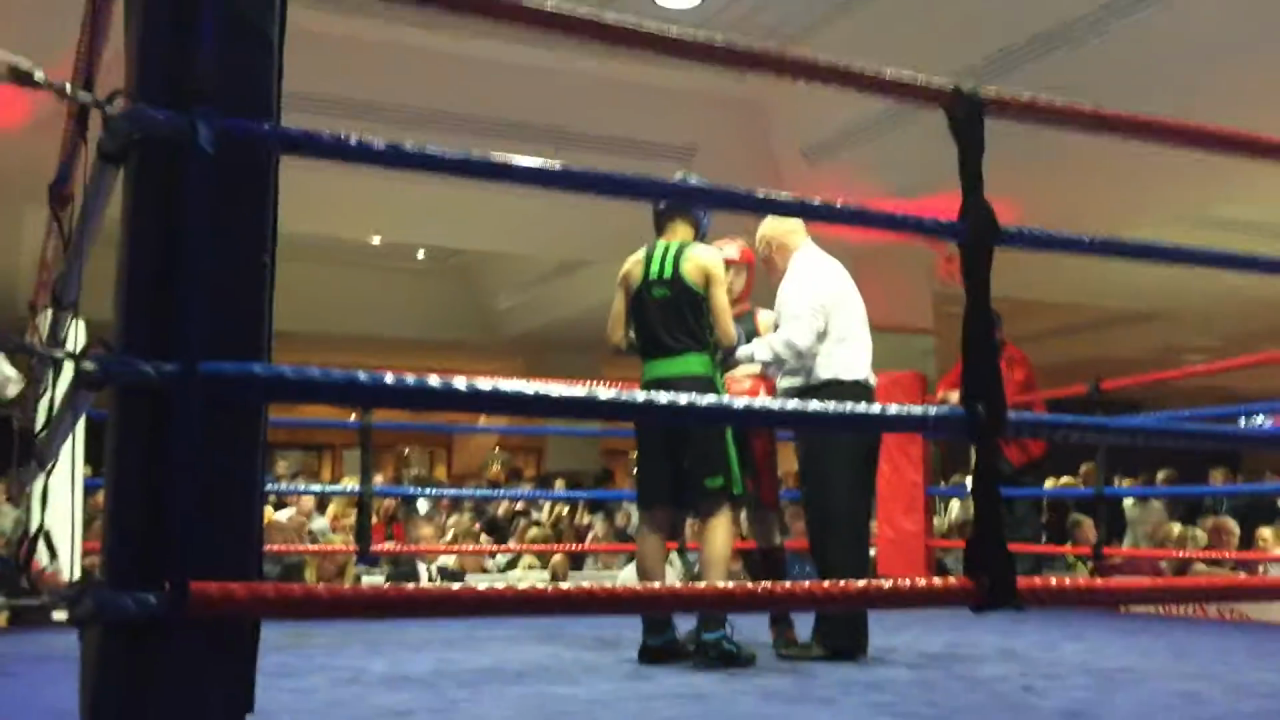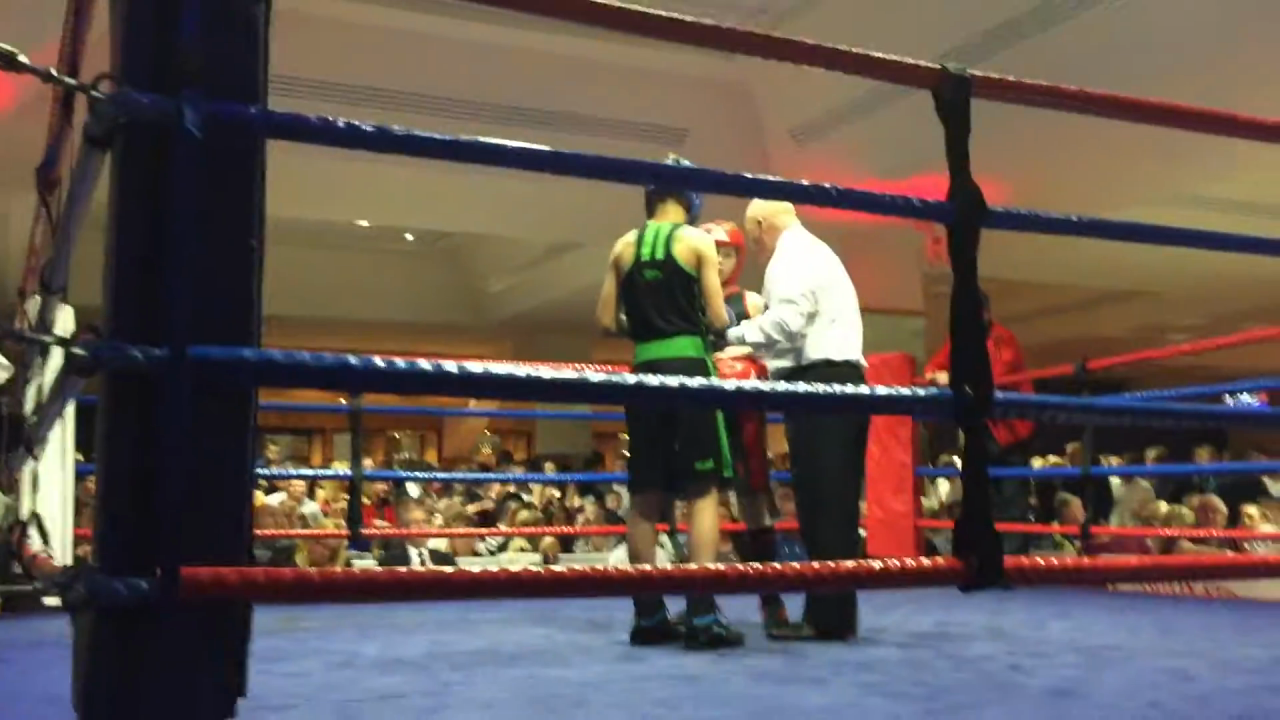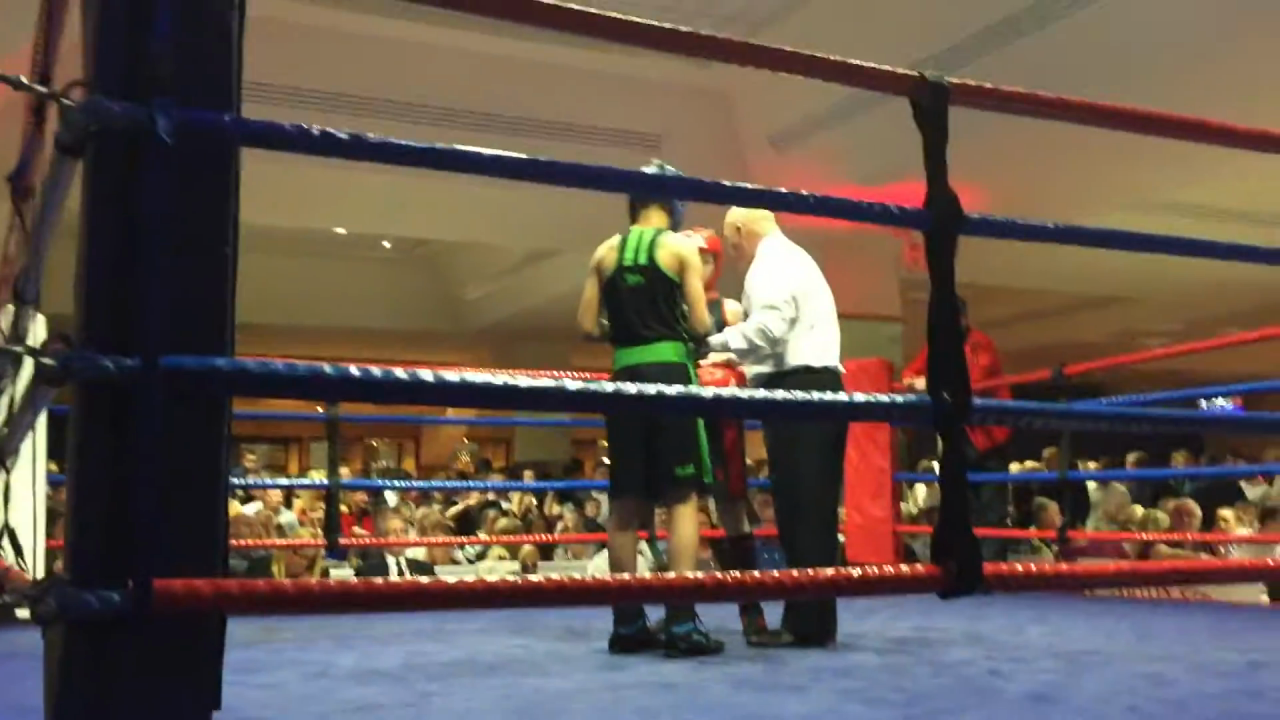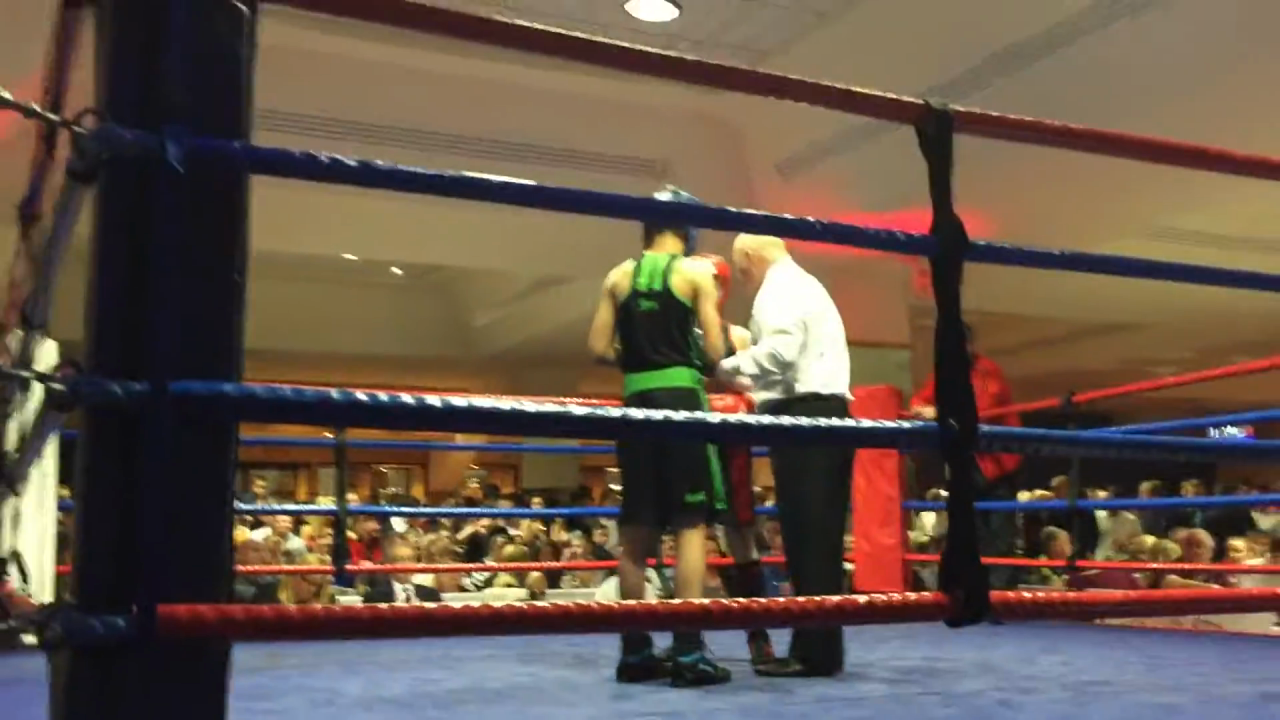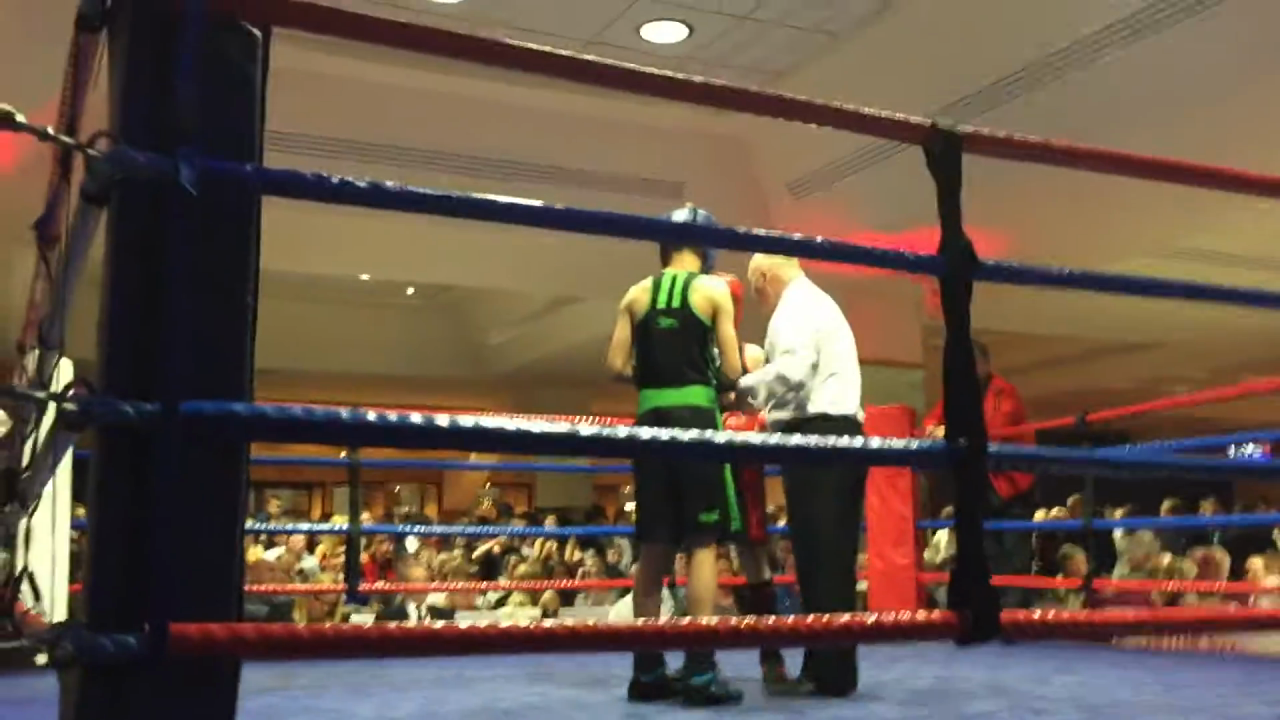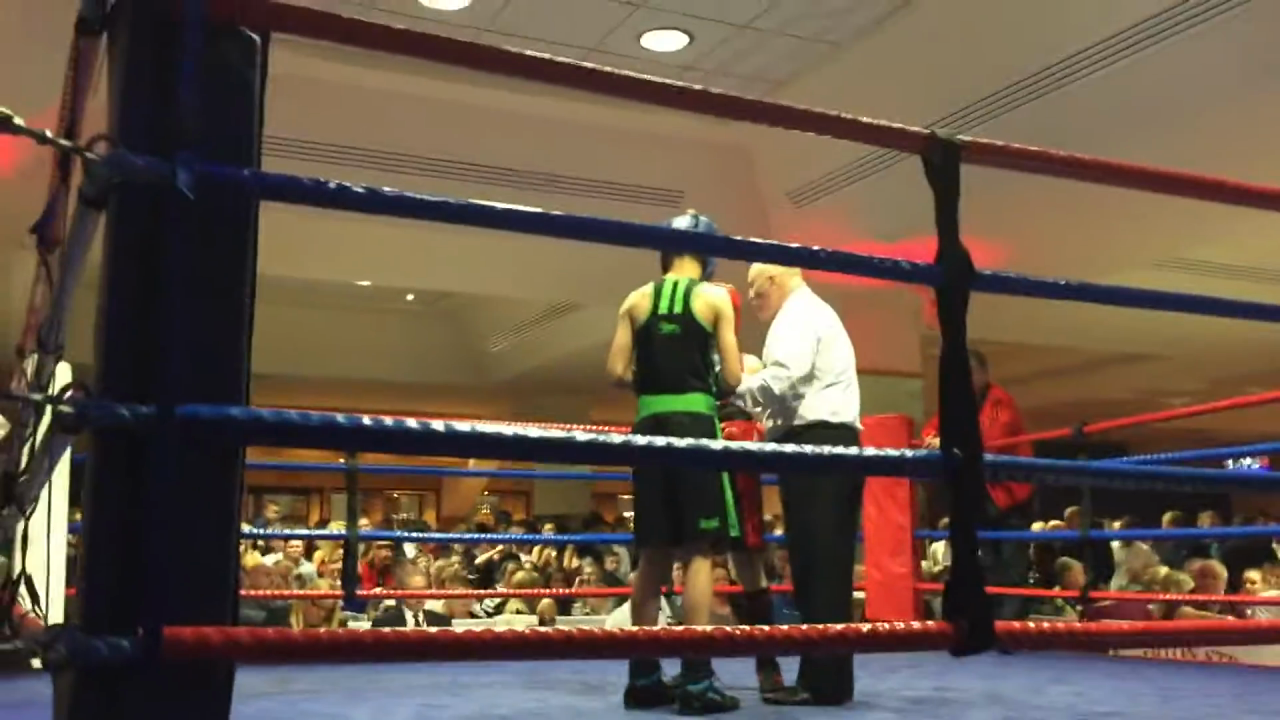
dt=0.1s
person 1, frame 1
left shoulder: (632, 265)
right shoulder: (707, 258)
left elbow: (616, 338)
right elbow: (726, 337)
left hip: (655, 389)
right hip: (697, 386)
left knee: (656, 512)
right knee: (716, 505)
left ankle: (657, 632)
right ankle: (712, 629)
person 1, frame 2
left shoulder: (624, 246)
right shoulder: (698, 241)
left elbow: (606, 320)
right elbow: (718, 320)
left hip: (645, 371)
right hip: (688, 368)
left knee: (647, 495)
right knee: (702, 489)
left ankle: (649, 615)
right ankle: (702, 614)
person 1, frame 3
left shoulder: (605, 252)
right shoulder: (681, 246)
left elbow: (587, 324)
right elbow: (700, 326)
left hip: (626, 376)
right hip: (669, 373)
left knee: (627, 502)
right knee: (682, 495)
left ankle: (628, 622)
right ankle: (681, 622)
person 1, frame 4
left shoulder: (618, 277)
right shoulder: (695, 272)
left elbow: (599, 349)
right elbow: (714, 352)
left hip: (637, 402)
right hip: (681, 399)
left knee: (638, 529)
right knee: (689, 523)
left ankle: (636, 651)
right ankle: (688, 652)
person 1, frame 5
left shoulder: (636, 294)
right shoulder: (714, 290)
left elbow: (617, 366)
right elbow: (732, 371)
left hip: (652, 420)
right hip: (696, 417)
left knee: (654, 546)
right knee: (702, 542)
left ankle: (648, 670)
right ankle: (700, 672)
person 1, frame 6
left shoulder: (636, 300)
right shoulder: (715, 297)
left elbow: (617, 371)
right elbow: (733, 378)
left hip: (650, 427)
right hip: (695, 425)
left knee: (653, 553)
right knee: (697, 550)
left ankle: (644, 676)
right ankle: (696, 680)
person 2, frame 1
left shoulder: (803, 272)
right shoulder: (828, 269)
left elbow: (797, 339)
left wrist: (744, 353)
right wrist: (770, 370)
left hip: (829, 401)
right hip: (849, 399)
left knee: (831, 518)
right knee: (843, 519)
left ankle: (838, 635)
right ankle: (844, 632)
person 2, frame 2
left shoulder: (791, 255)
right shoulder: (816, 251)
left elbow: (787, 320)
left wrist: (734, 335)
right wrist: (760, 351)
left hip: (818, 382)
right hip: (840, 381)
left knee: (821, 500)
right knee: (834, 500)
left ankle: (827, 615)
right ankle: (835, 612)
person 2, frame 3
left shoulder: (771, 261)
right shoulder: (794, 258)
left elbow: (769, 326)
left wrist: (717, 342)
right wrist: (740, 358)
left hip: (797, 388)
right hip: (817, 387)
left knee: (799, 506)
right knee: (811, 507)
left ankle: (807, 621)
right ankle: (814, 619)
person 2, frame 4
left shoulder: (780, 287)
right shoulder: (805, 285)
left elbow: (781, 351)
left wrist: (729, 368)
right wrist: (751, 383)
left hip: (804, 415)
right hip: (824, 414)
left knee: (807, 533)
right knee: (817, 534)
left ankle: (814, 651)
right ankle: (820, 648)
person 2, frame 5
left shoulder: (796, 306)
right shoulder: (818, 304)
left elbow: (790, 371)
left wrist: (746, 386)
right wrist: (765, 405)
left hip: (816, 435)
right hip: (836, 433)
left knee: (819, 553)
right knee: (830, 553)
left ankle: (827, 670)
right ankle: (833, 668)
person 2, frame 6
left shoulder: (798, 313)
right shoulder: (815, 315)
left elbow: (781, 379)
left wrist: (741, 389)
right wrist: (762, 408)
left hip: (815, 444)
right hip: (830, 444)
left knee: (816, 561)
right knee: (825, 563)
left ankle: (823, 680)
right ankle: (829, 677)
person 3, frame 1
left shoulder: (763, 320)
left elbow: (779, 376)
left wrist: (757, 386)
left hip: (751, 428)
left knee: (764, 518)
left ankle: (780, 620)
person 3, frame 2
left shoulder: (752, 303)
left elbow: (769, 359)
left wrist: (747, 370)
left hip: (742, 409)
left knee: (754, 499)
left ankle: (771, 601)
person 3, frame 3
left shoulder: (730, 309)
left elbow: (748, 367)
left wrist: (728, 375)
left hip: (720, 415)
left knee: (732, 506)
left ankle: (750, 609)
person 3, frame 4
left shoulder: (739, 338)
left elbow: (752, 391)
left wrist: (737, 405)
left hip: (727, 443)
left knee: (739, 534)
left ankle: (758, 636)
person 3, frame 5
left shoulder: (751, 355)
left elbow: (766, 414)
left wrist: (752, 423)
left hip: (743, 459)
left knee: (753, 549)
left ankle: (771, 660)
person 3, frame 6
left shoulder: (749, 363)
left elbow: (763, 421)
left wrist: (748, 434)
left hip: (737, 467)
left knee: (749, 560)
left ankle: (767, 663)
person 4, frame 1
left shoulder: (1014, 359)
left elbow: (1010, 395)
right elbow: (946, 384)
left wrist: (965, 399)
right wrist: (946, 395)
left hip: (1022, 445)
left knee: (1024, 517)
right knee: (1000, 518)
left ankle: (1026, 575)
person 4, frame 2
left shoulder: (1002, 339)
left elbow: (998, 376)
right elbow: (934, 366)
right wrist: (934, 375)
left hip: (1010, 425)
left knee: (1013, 497)
right knee: (988, 498)
left ankle: (1015, 556)
person 4, frame 3
left shoulder: (980, 345)
left elbow: (975, 381)
right elbow: (912, 371)
right wrist: (912, 381)
left hip: (988, 430)
left knee: (991, 502)
left ankle: (993, 561)
person 4, frame 4
left shoulder: (988, 372)
left elbow: (984, 409)
right elbow: (921, 398)
right wrist: (922, 409)
left hip: (997, 459)
left knee: (1000, 531)
right knee: (976, 531)
left ankle: (1001, 589)
person 4, frame 5
left shoulder: (1003, 391)
left elbow: (997, 428)
right elbow: (934, 417)
right wrist: (934, 428)
left hip: (1011, 478)
left knee: (1014, 550)
right knee: (990, 550)
left ankle: (1015, 608)
person 4, frame 6
left shoulder: (1000, 401)
left elbow: (995, 438)
right elbow: (933, 426)
right wrist: (932, 438)
left hip: (1010, 488)
left knee: (1011, 560)
right knee: (988, 560)
left ankle: (1012, 618)
right ankle: (994, 616)
